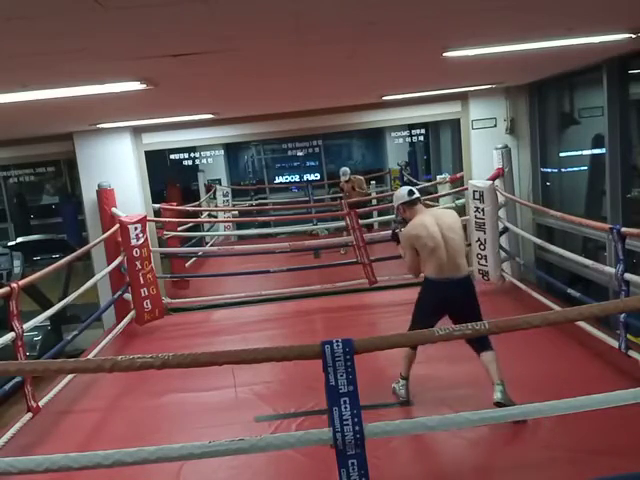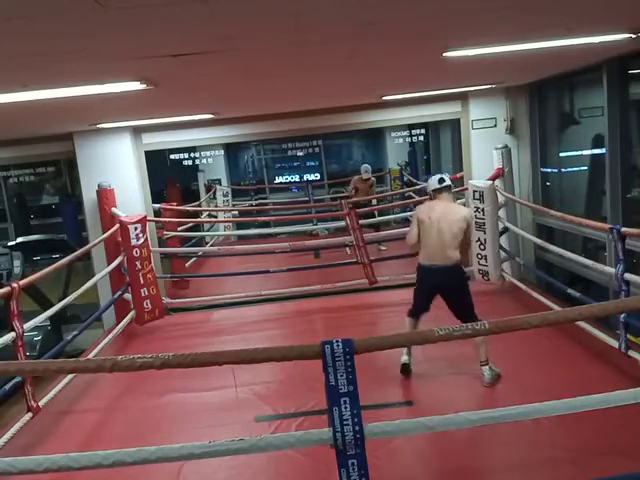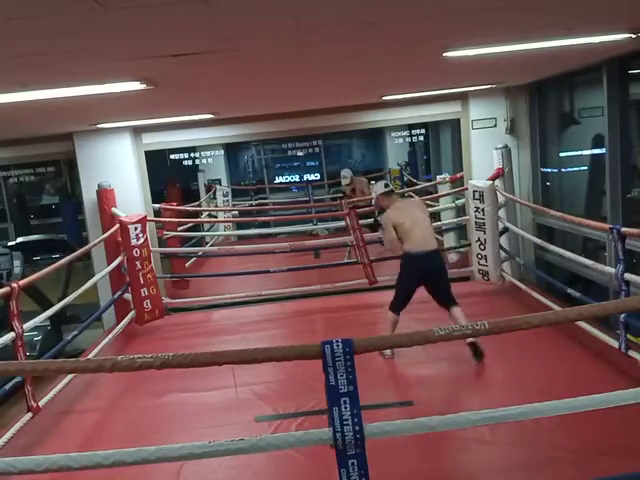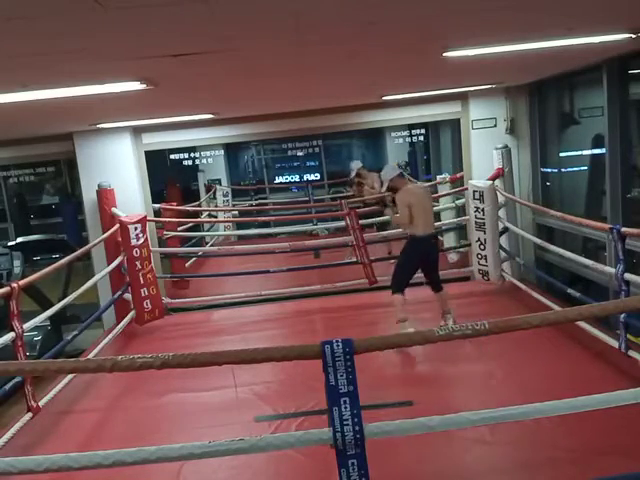
dt=0.4s
person 1, frame 1
left shoulder: (409, 231)
right shoulder: (452, 215)
left elbow: (414, 271)
left wrist: (402, 248)
left hip: (434, 288)
right hip: (463, 285)
right knee: (480, 341)
left ankle: (403, 385)
right ankle: (499, 391)
person 1, frame 2
left shoulder: (420, 211)
right shoulder: (464, 213)
left elbow: (411, 242)
right elbow: (465, 246)
left hip: (426, 272)
right hip: (452, 272)
left knee: (415, 311)
right knee: (471, 321)
left ankle: (406, 354)
right ankle: (486, 370)
person 1, frame 3
left shoulder: (387, 216)
right shoulder: (419, 203)
left elbow: (393, 247)
left wrist: (385, 233)
left hip: (412, 261)
right hip: (434, 257)
left knee: (397, 305)
right knee: (449, 301)
right ankle: (469, 337)
person 1, frame 4
left shoulder: (401, 195)
right shoulder: (424, 189)
left elbow: (405, 223)
left wrist: (389, 212)
left hip: (416, 242)
right hip: (432, 240)
left knee: (397, 285)
right knee: (434, 281)
left ankle: (402, 323)
right ankle: (448, 318)
